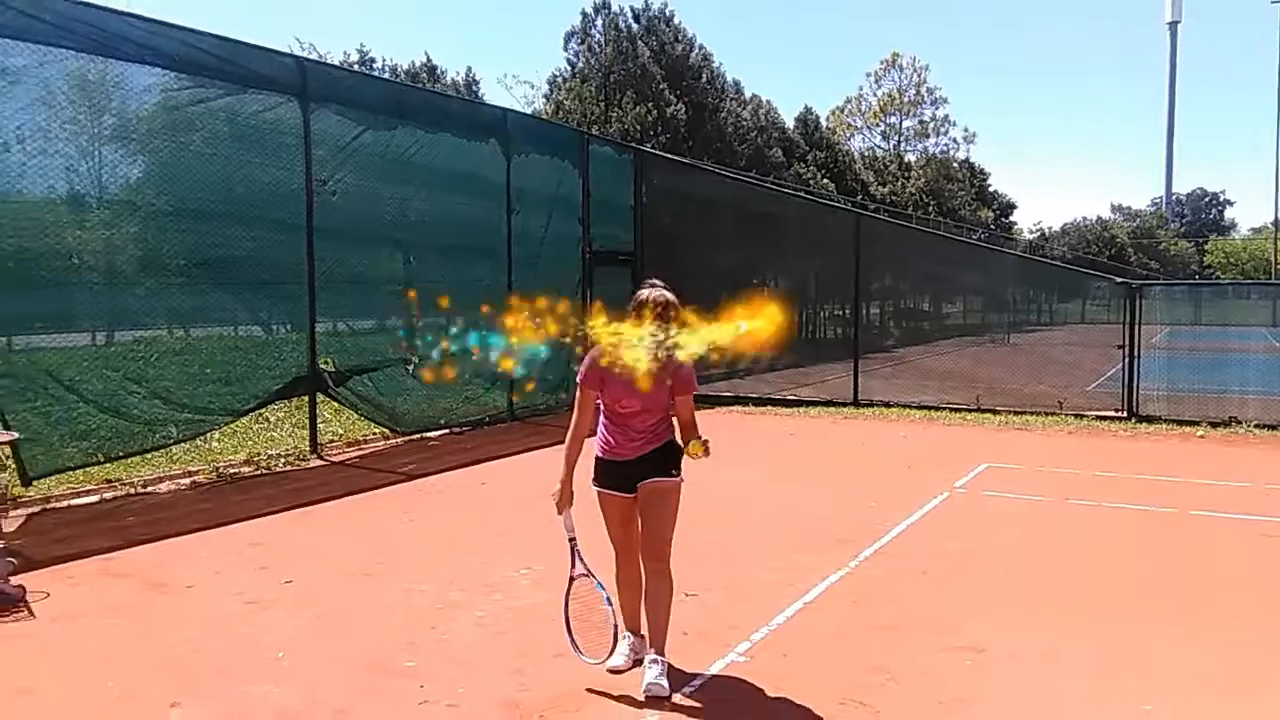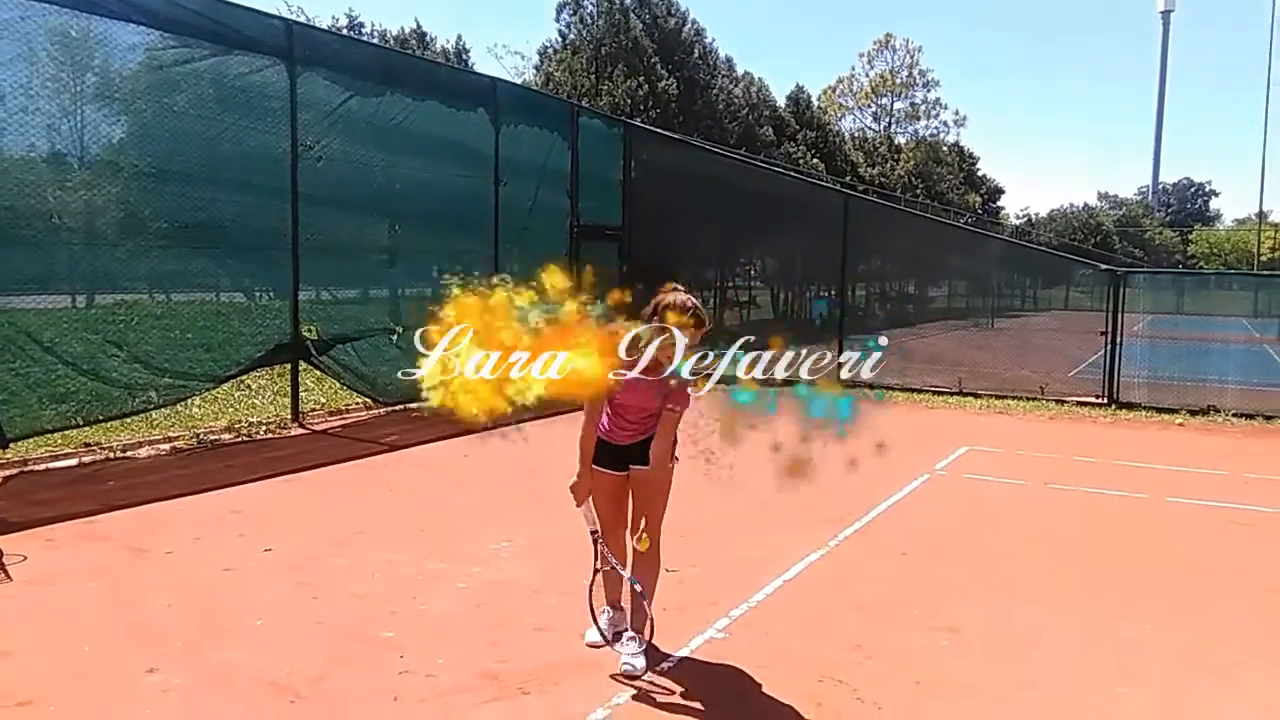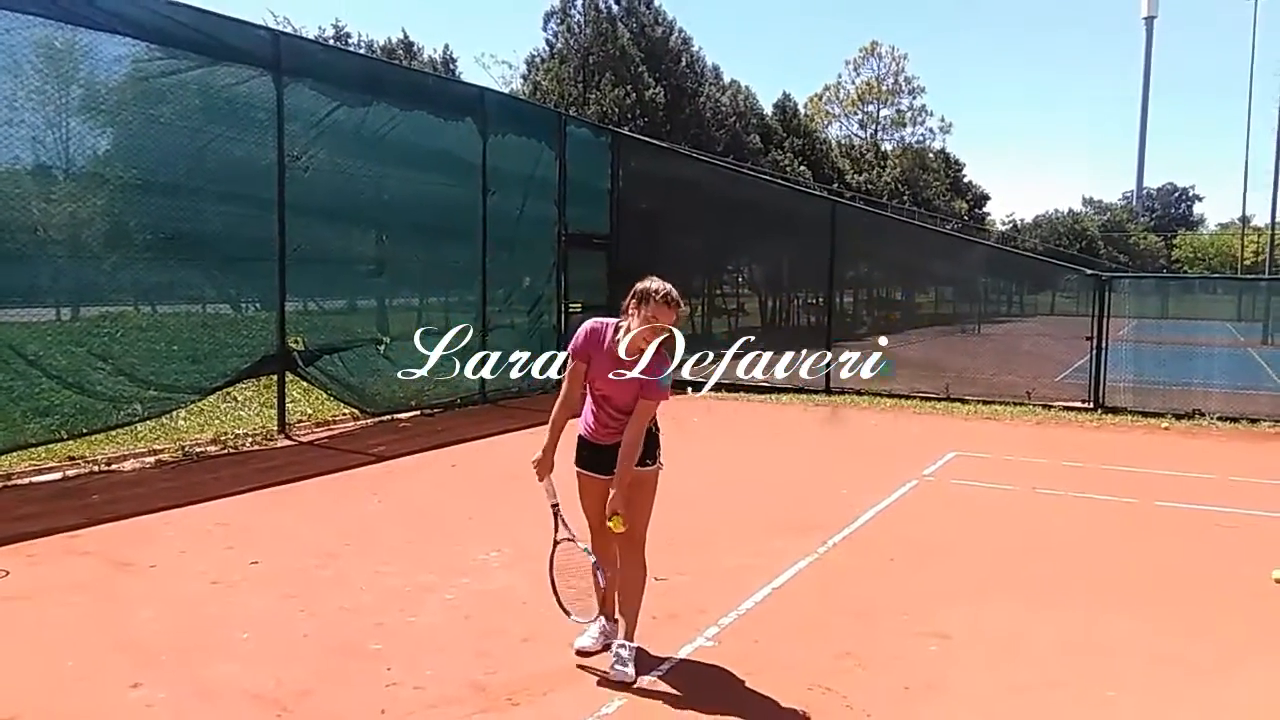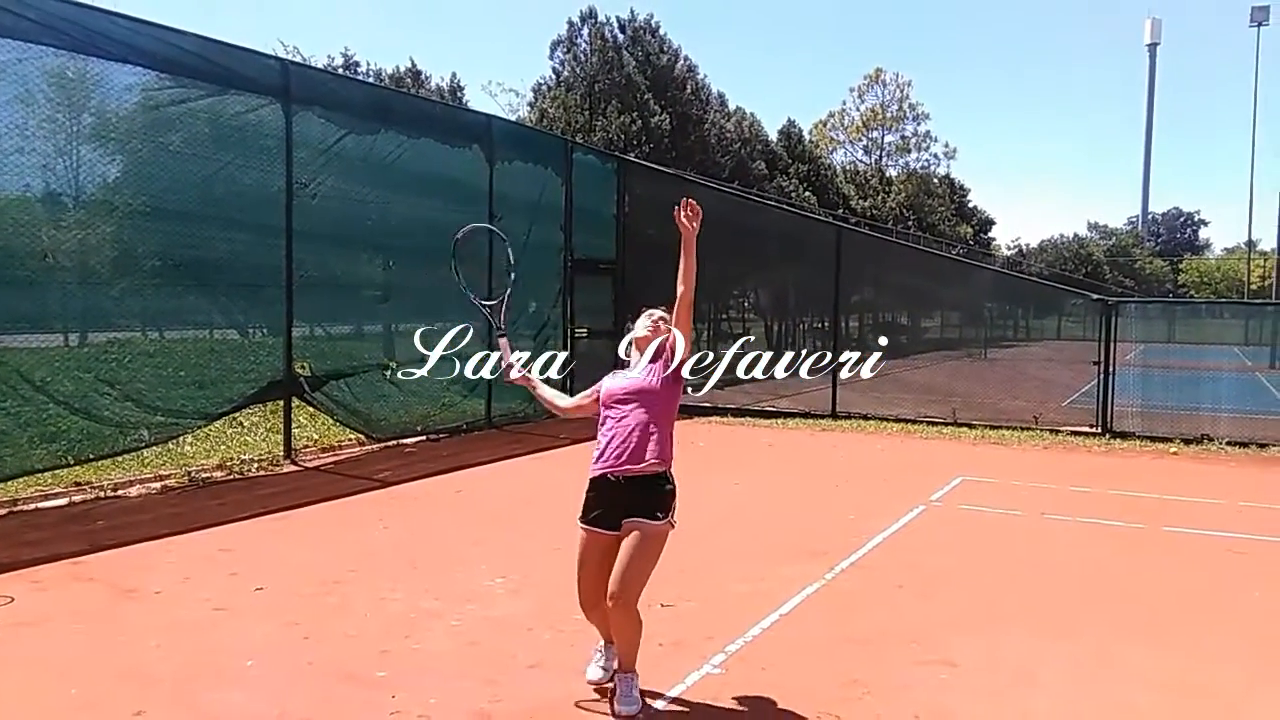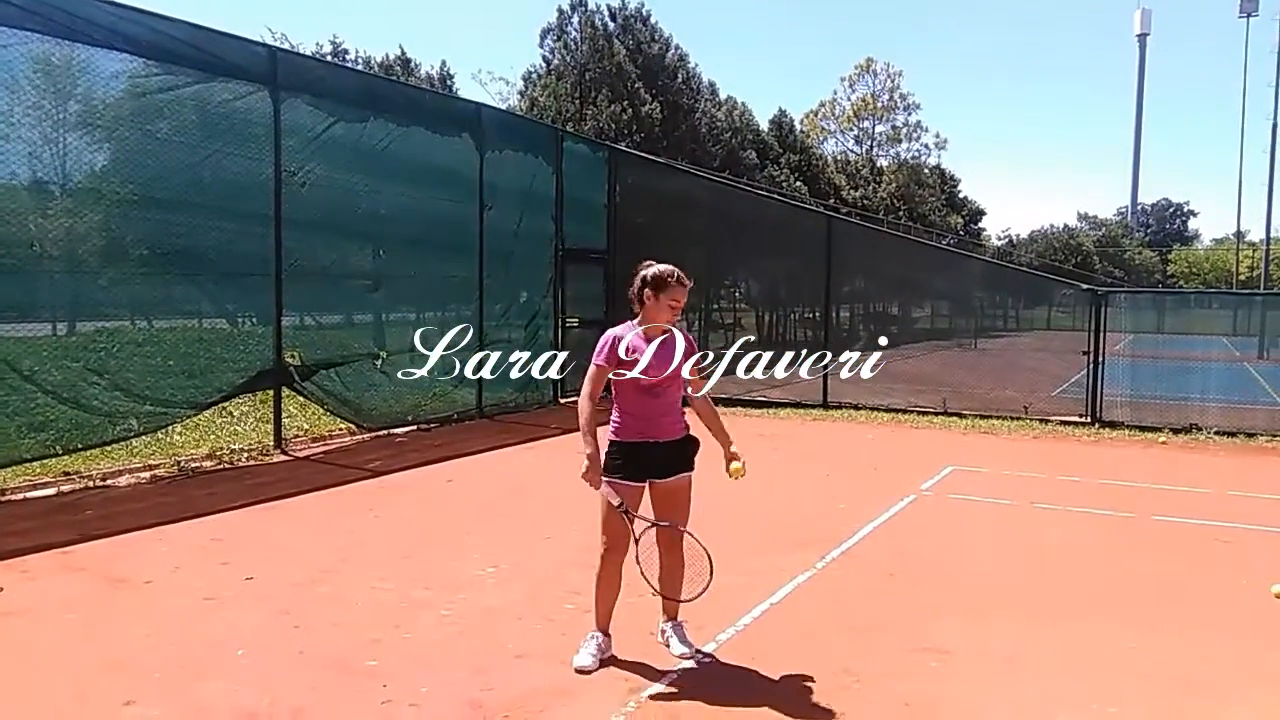
dt=1s
person 1, frame 1
left shoulder: (676, 364)
right shoulder: (600, 358)
left elbow: (686, 420)
right elbow: (581, 422)
left wrist: (694, 444)
right wrist: (566, 479)
left hip: (658, 461)
right hip: (611, 463)
left knee: (656, 557)
right knee: (626, 555)
left ankle: (656, 658)
right ankle: (632, 637)
person 1, frame 2
left shoulder: (678, 375)
left elbow: (661, 447)
right elbow: (592, 413)
left wrist: (649, 513)
right wrist: (583, 472)
left hip: (649, 447)
right hip: (606, 444)
left knee: (646, 538)
right knee: (611, 535)
left ankle: (634, 635)
right ankle: (613, 611)
person 1, frame 3
left shoulder: (659, 363)
right shoulder: (593, 331)
left elbow: (637, 429)
right elbow: (570, 392)
left wrist: (621, 494)
right wrist: (548, 447)
left hip: (635, 450)
right hip: (591, 444)
left knee: (630, 541)
right knee: (600, 536)
left ankle: (625, 642)
right ankle: (605, 621)
person 1, frame 4
left shoulder: (669, 363)
right shoulder: (613, 380)
left elbow: (685, 298)
right elbow: (568, 407)
left wrist: (689, 239)
right wrist: (527, 379)
left hip: (650, 492)
right hip: (603, 492)
left knee: (620, 597)
right knee: (591, 601)
left ankle: (625, 674)
right ankle: (609, 646)
person 1, frame 5
left shoulder: (681, 340)
right shoulder: (617, 339)
left elbow: (698, 397)
right elbow: (588, 398)
left wrist: (726, 443)
right wrist: (590, 453)
left hip: (674, 449)
right hip: (626, 451)
left knee: (674, 546)
right knee: (613, 548)
left ankle: (671, 625)
right ankle: (599, 635)
